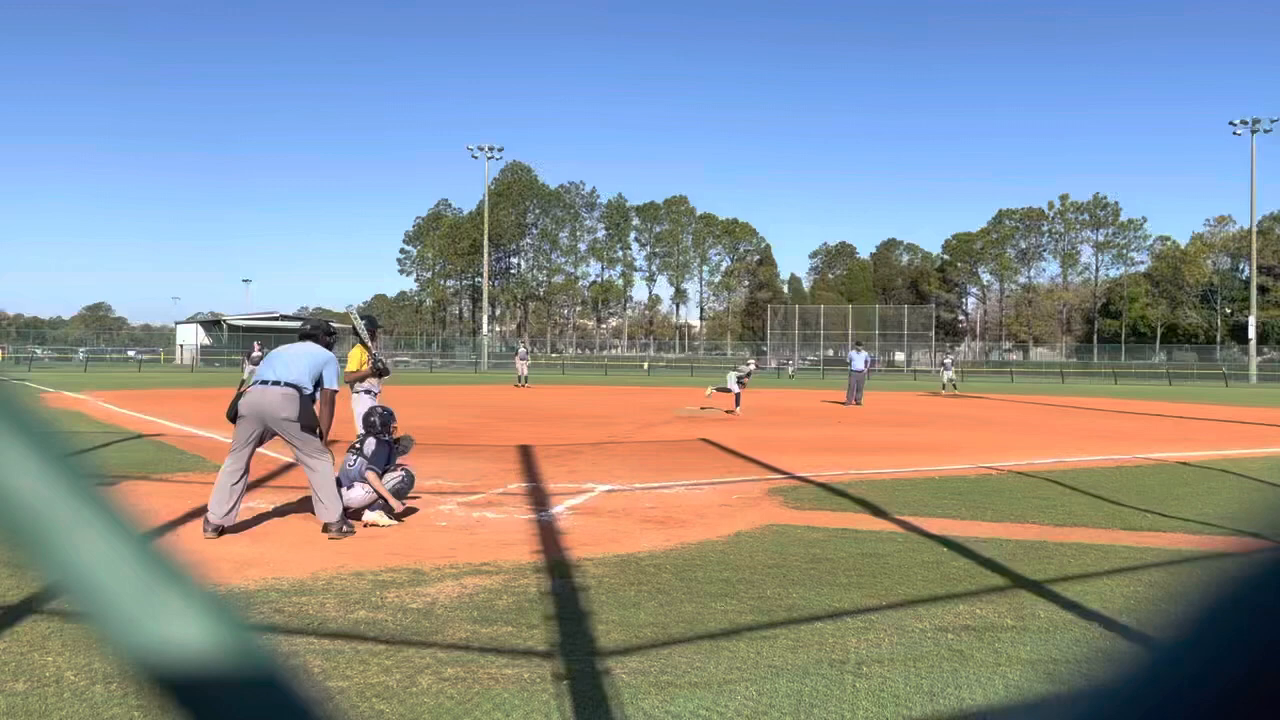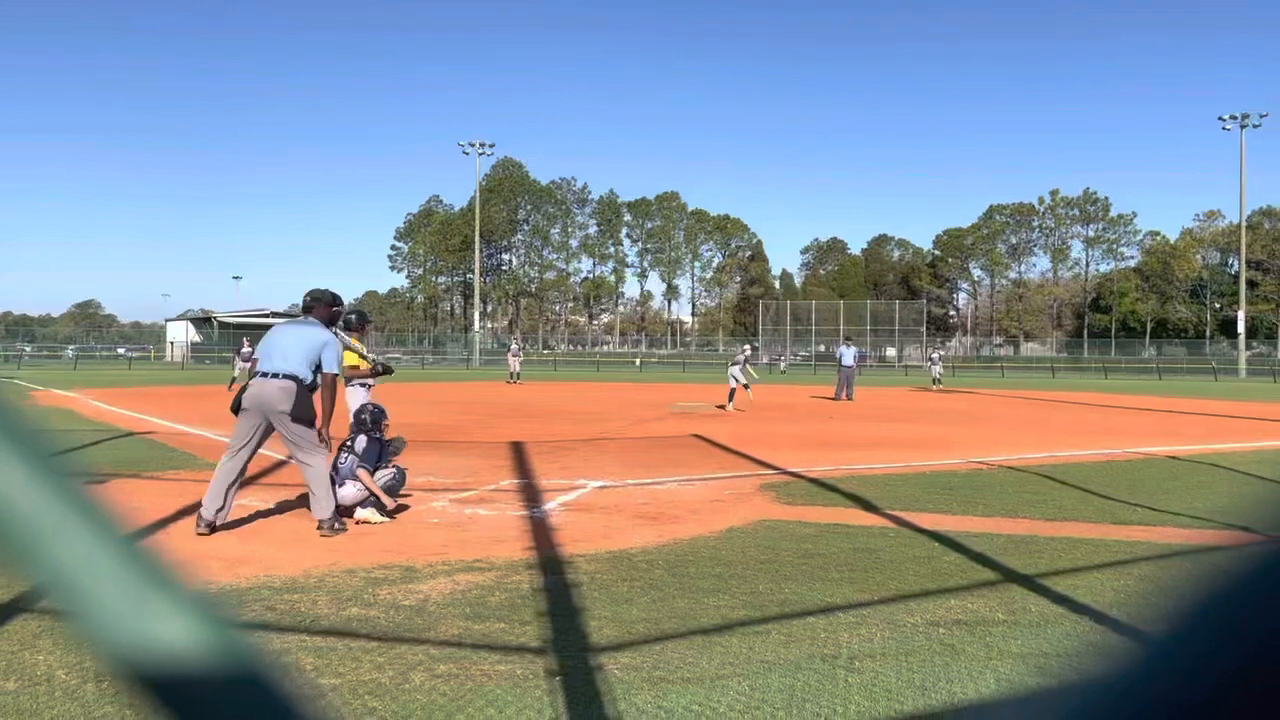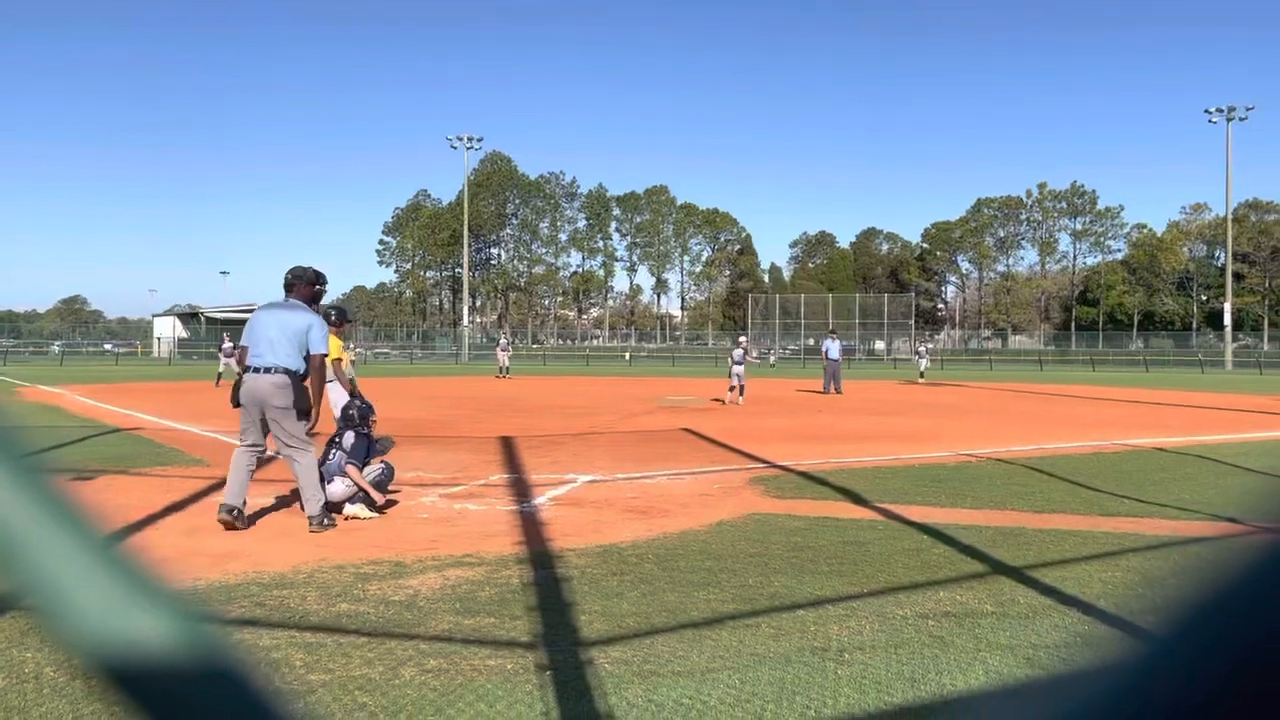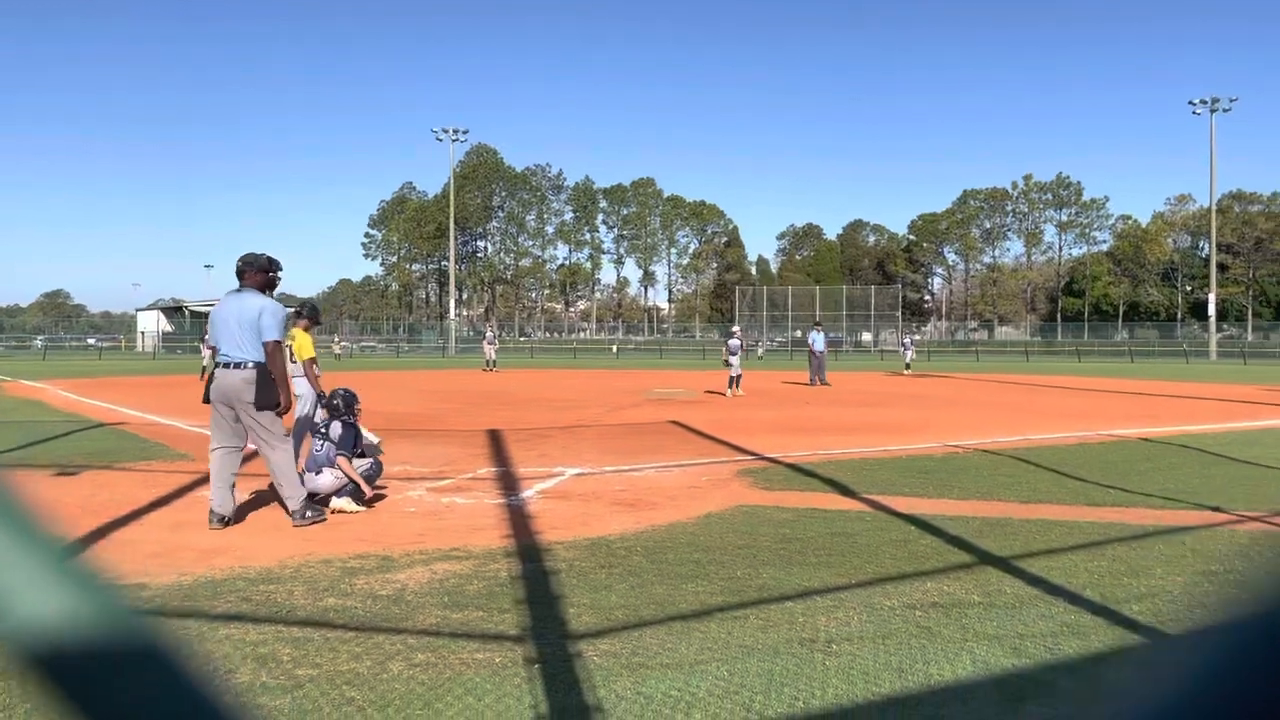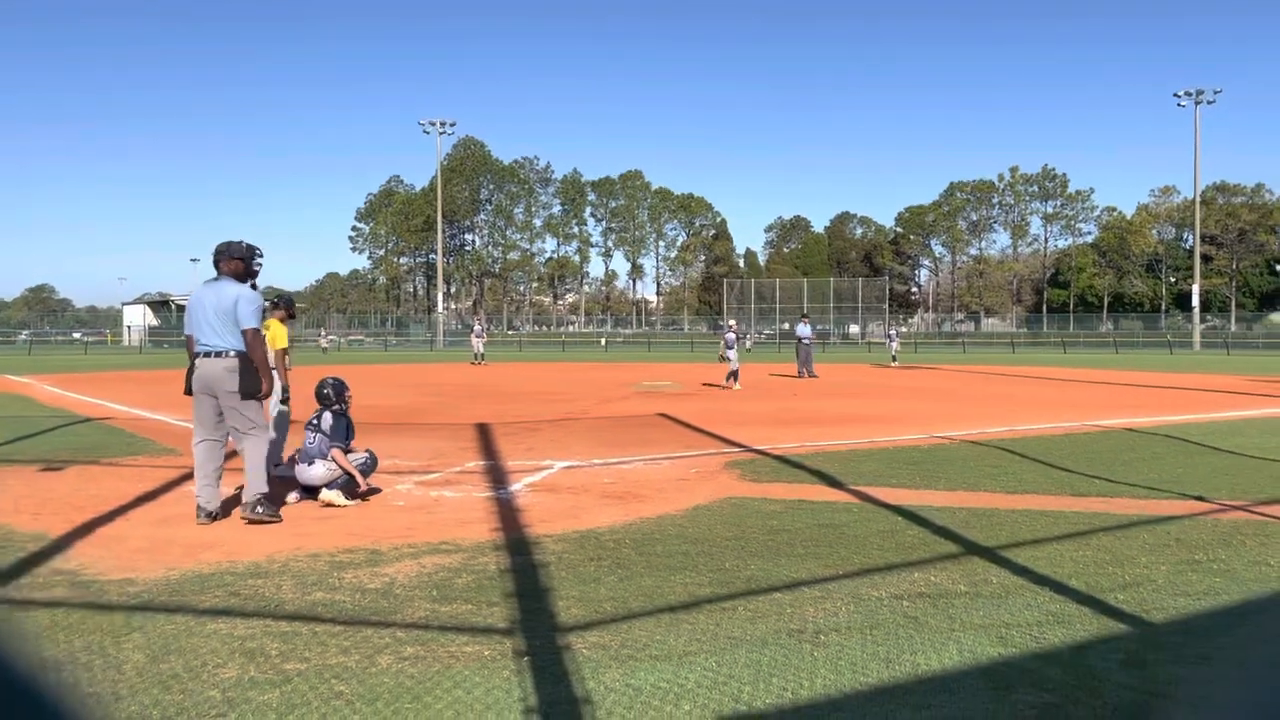
dt=0.3s
person 1, frame 1
left shoulder: (279, 351)
right shoulder: (327, 357)
right elbow: (326, 400)
right wrist: (322, 438)
left hip: (252, 398)
right hip: (287, 401)
left knee: (236, 460)
right knee: (318, 459)
left ankle: (214, 522)
right ankle: (334, 522)
person 1, frame 2
left shoulder: (278, 329)
right shoulder: (328, 338)
left elbow: (254, 367)
right elbow: (328, 383)
right wrist: (324, 425)
left hip: (255, 388)
right hip: (288, 393)
left knee: (236, 454)
right knee: (313, 455)
left ankle: (207, 517)
right ankle: (327, 518)
person 1, frame 3
left shoulder: (261, 312)
right shoulder: (312, 319)
left elbow: (242, 354)
right elbow: (316, 365)
right wrist: (315, 405)
left hip: (250, 382)
right hip: (283, 386)
left knee: (248, 447)
right knee: (300, 451)
left ankle: (231, 506)
right ankle: (316, 515)
person 1, frame 4
left shoulder: (219, 306)
right shoulder: (268, 306)
left elbow: (214, 350)
right elbow: (273, 351)
right wrist: (284, 391)
left hip: (220, 379)
right hip: (252, 380)
left knee: (223, 447)
right knee: (275, 444)
left ankle: (219, 511)
right ankle: (299, 507)
person 1, frame 5
left shoulder: (196, 295)
right shoulder: (245, 294)
left elbow: (190, 342)
right elbow: (252, 339)
right wrist: (267, 375)
left hip: (202, 368)
right hip: (234, 368)
left knee: (206, 438)
right knee: (253, 434)
left ankle: (207, 506)
right ankle: (254, 501)
